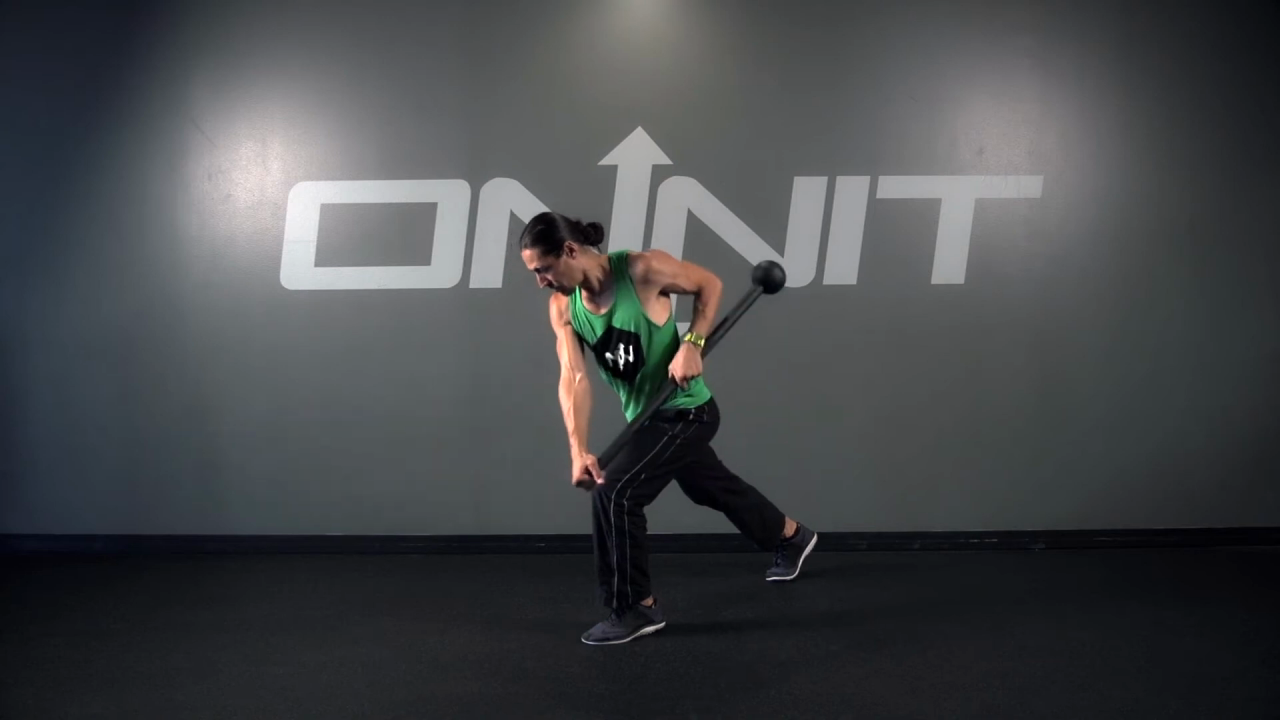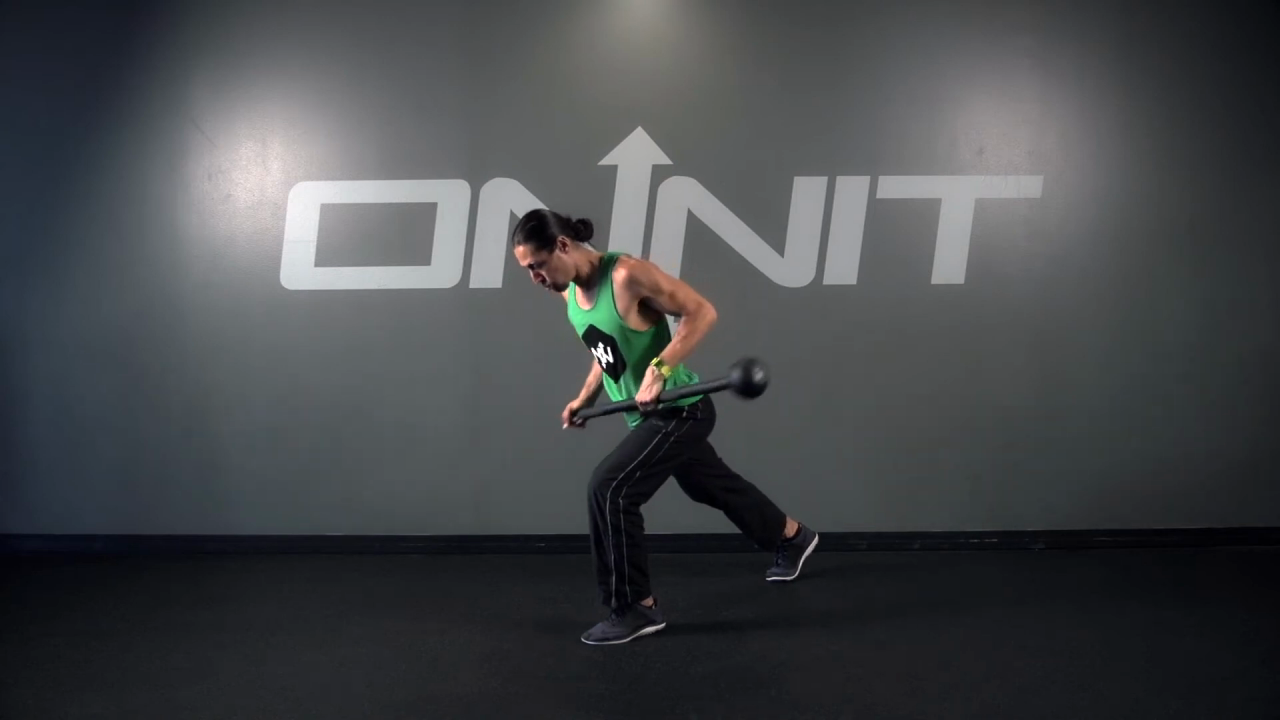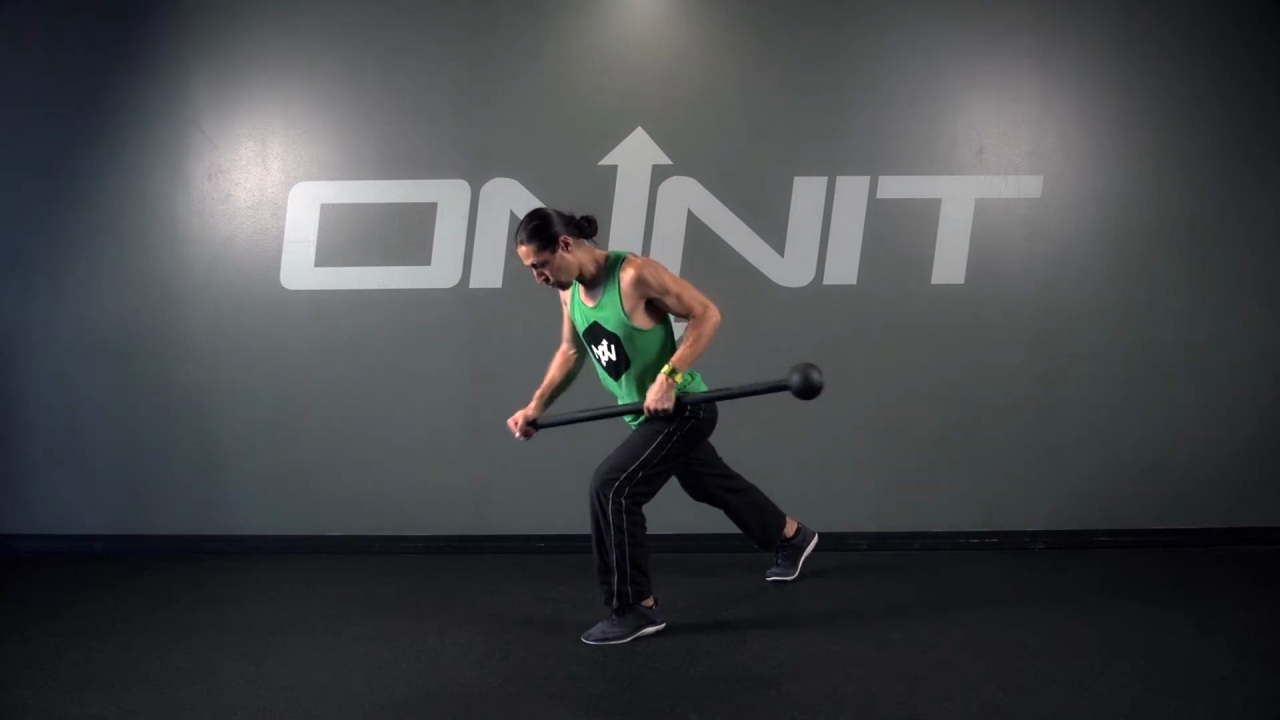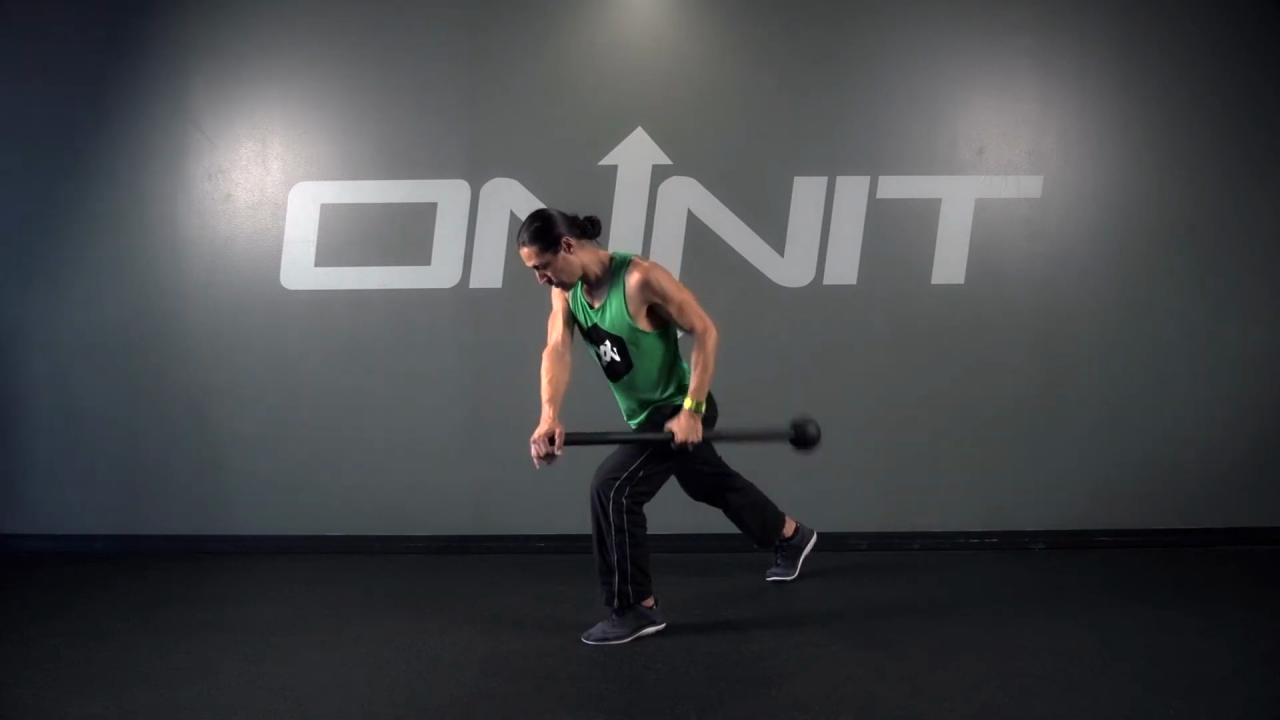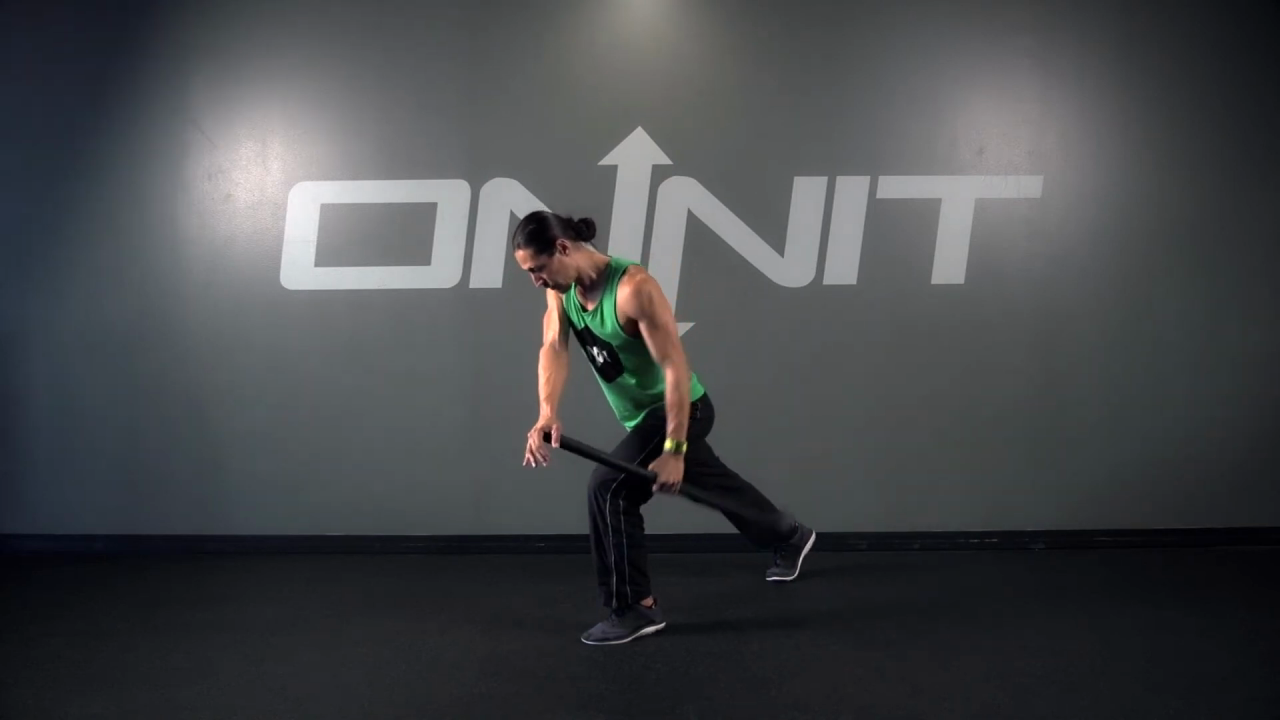
dt=1s
person 1, frame 1
left shoulder: (643, 269)
right shoulder: (563, 307)
left elbow: (709, 284)
right elbow: (573, 378)
left wrist: (692, 344)
right wrist: (579, 450)
left hip: (686, 410)
right hip: (649, 417)
left knee: (615, 490)
right knee: (714, 488)
left ankle: (637, 608)
right ankle: (792, 536)
person 1, frame 2
left shoulder: (627, 275)
right shoulder: (569, 291)
left elbow: (701, 312)
left wrist: (659, 370)
right wrist: (584, 398)
left hip: (679, 410)
right hip: (648, 415)
left knee: (609, 488)
right knee: (713, 485)
left ankle: (636, 608)
right ankle: (792, 537)
person 1, frame 3
left shoulder: (634, 274)
right shoulder: (570, 290)
left elbow: (706, 314)
right elbow: (571, 351)
left wrist: (668, 377)
right wrist: (536, 405)
left hip: (682, 409)
right hip: (652, 415)
left knee: (611, 487)
right knee: (712, 485)
left ankle: (636, 609)
right ankle: (792, 538)
person 1, frame 4
left shoulder: (640, 278)
right shoulder: (566, 289)
left elbow: (705, 331)
right elbow: (557, 352)
left wrist: (691, 409)
right wrist: (549, 417)
left hip: (677, 411)
right hip: (647, 413)
left knee: (612, 487)
right knee: (711, 486)
left ankle: (636, 608)
right ankle: (790, 536)
person 1, frame 5
left shoulder: (633, 287)
right shoulder: (561, 288)
left elbow: (676, 367)
right elbow: (553, 350)
left wrist: (674, 450)
right wrist: (547, 413)
left hip: (676, 410)
right hip: (643, 414)
left knee: (609, 488)
right knee: (711, 485)
left ankle: (636, 608)
right ankle: (790, 536)
